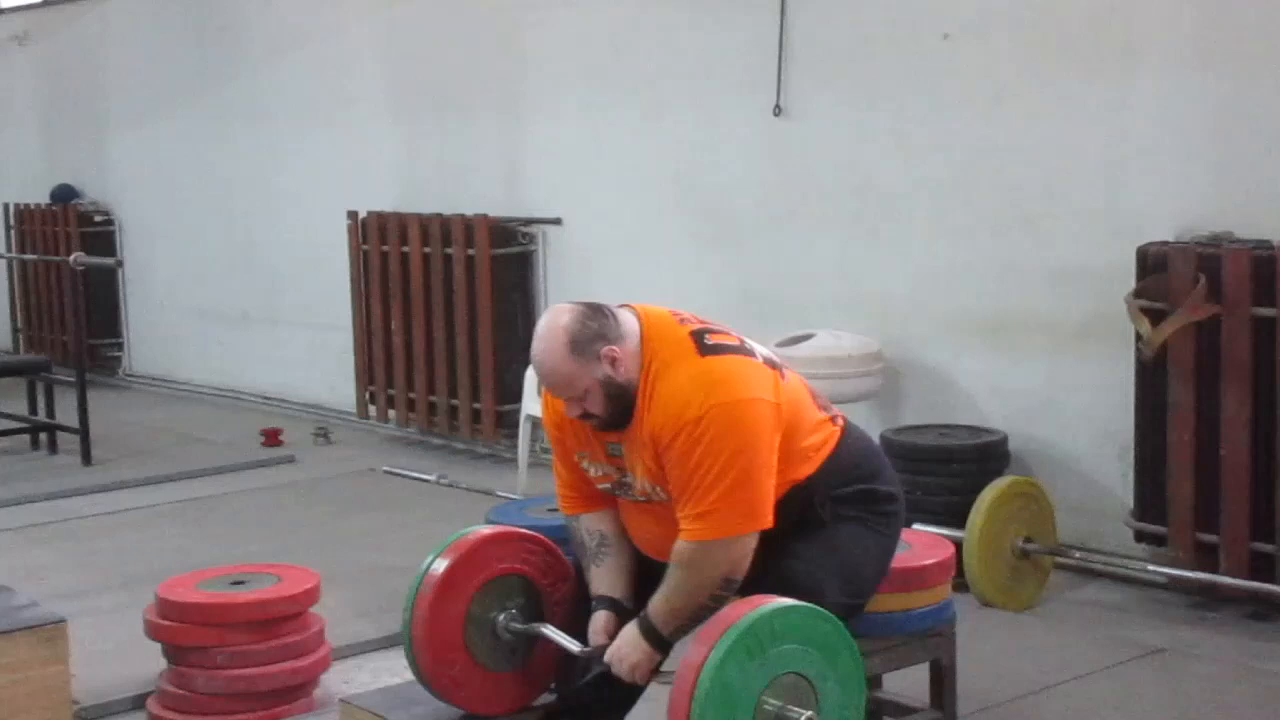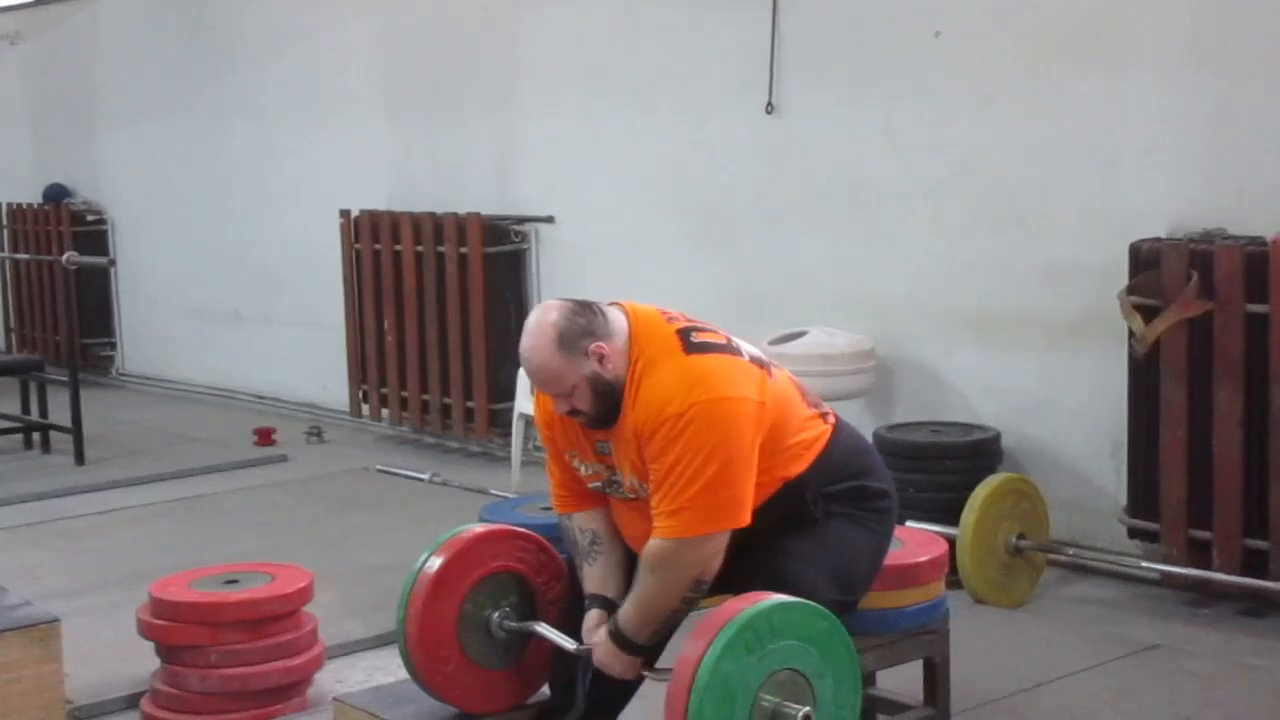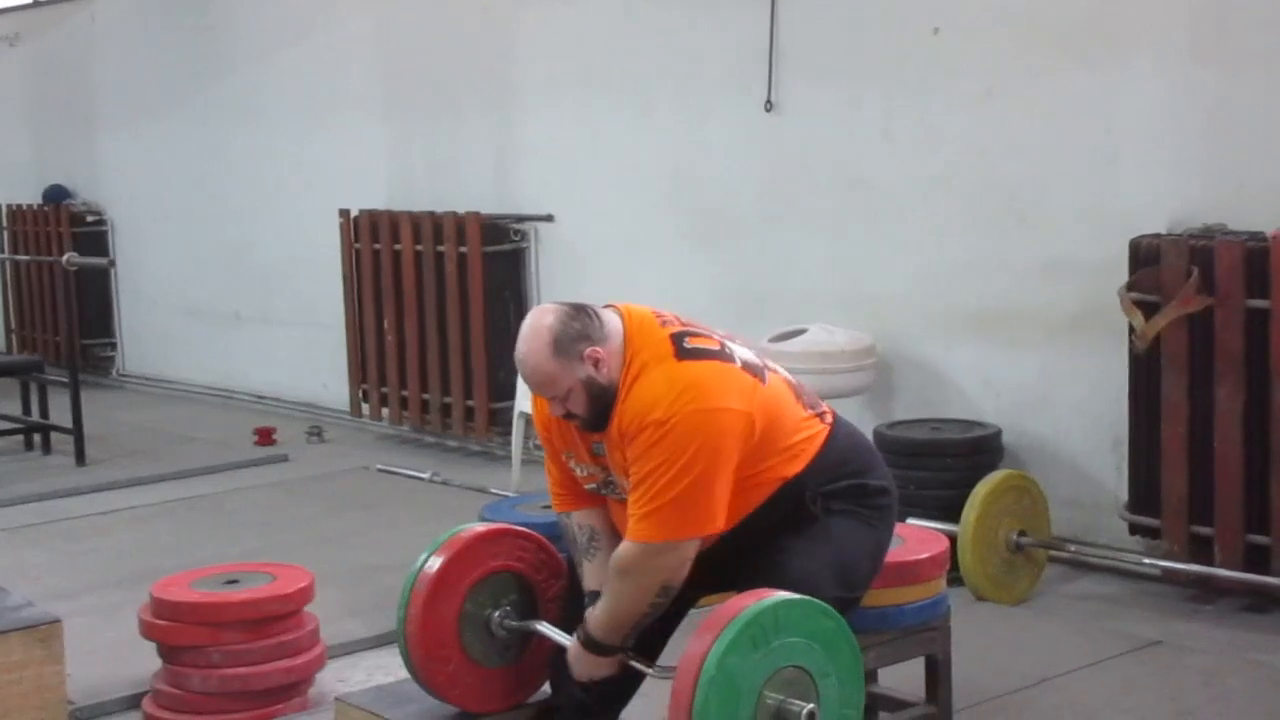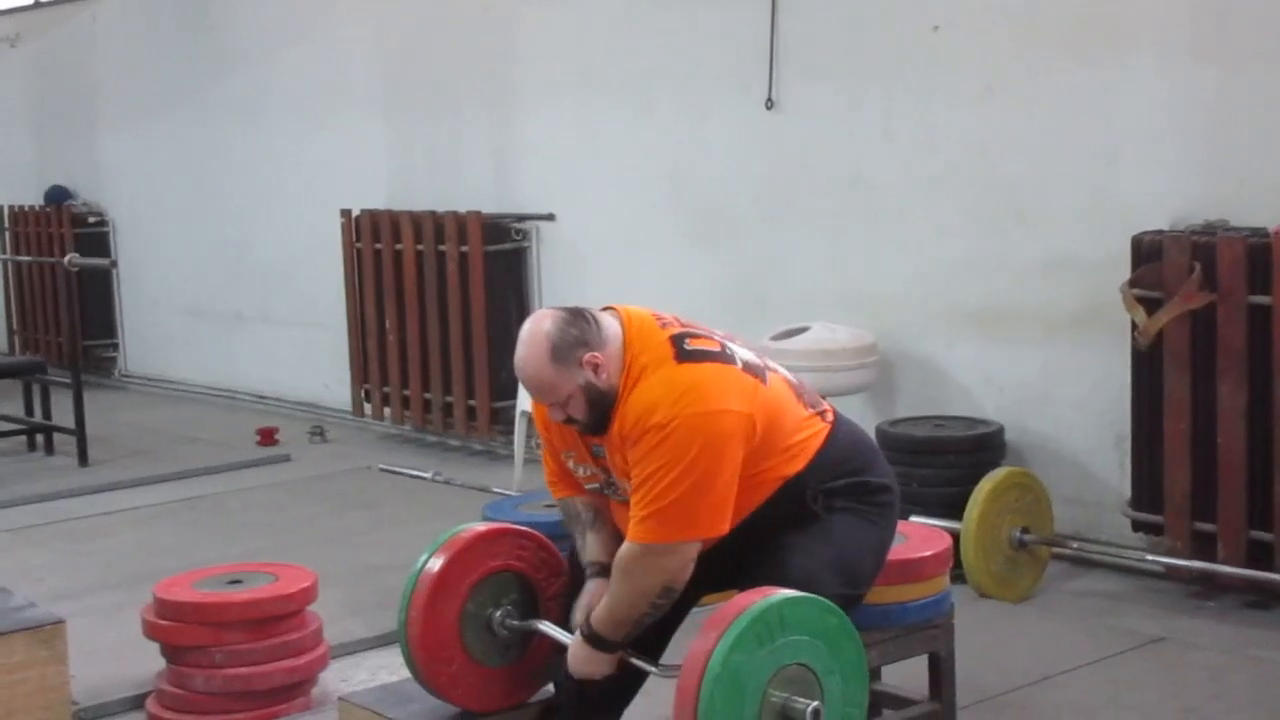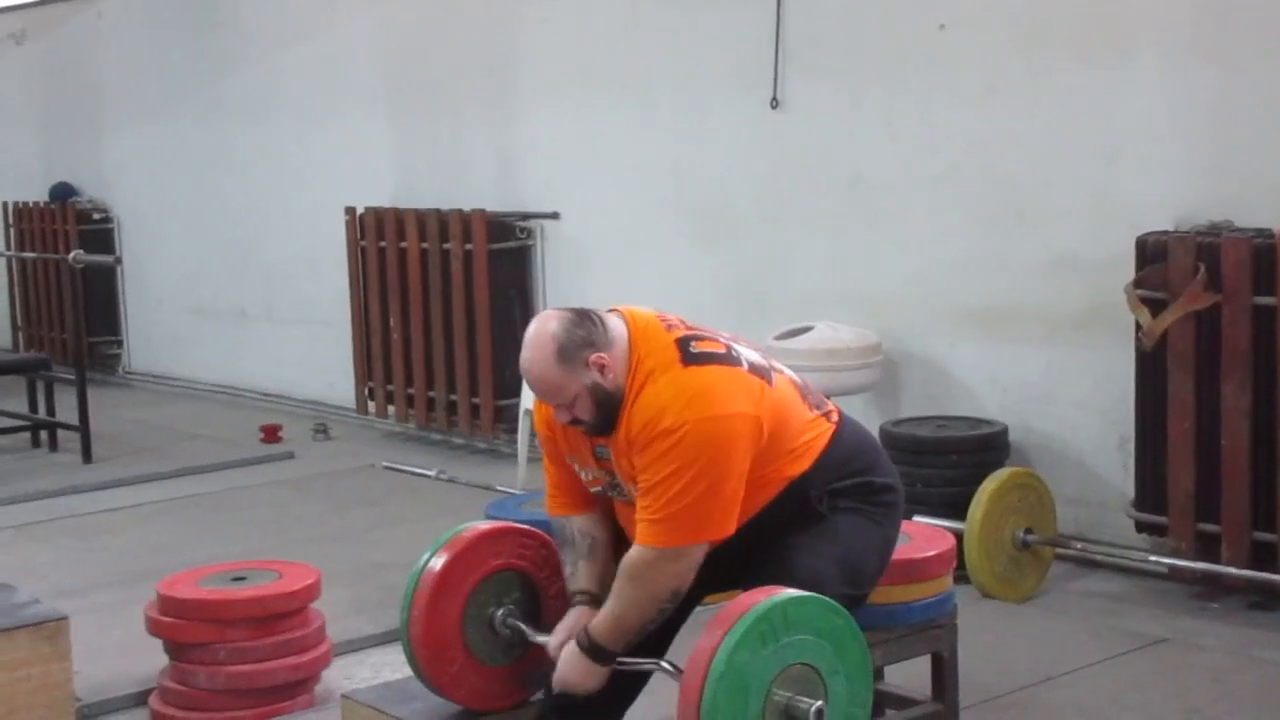
dt=0.2s
person 1, frame 1
left shoulder: (708, 389)
right shoulder: (574, 380)
left elbow: (718, 554)
right elbow: (589, 502)
left wrist: (652, 636)
right wrist: (607, 603)
right knee: (593, 633)
person 1, frame 2
left shoulder: (694, 388)
right shoulder: (563, 378)
left elbow: (687, 553)
right elbow: (583, 500)
left wrist: (628, 640)
right wrist: (600, 603)
right knee: (586, 627)
person 1, frame 3
left shoulder: (682, 394)
right shoulder: (562, 378)
left elbow: (658, 558)
right elbow: (581, 496)
left wrist: (599, 643)
right wrist: (597, 602)
right knee: (585, 618)
person 1, frame 4
left shoulder: (683, 396)
right shoulder: (563, 381)
left elbow: (659, 558)
right elbow: (576, 485)
left wrist: (598, 641)
right wrist: (597, 574)
right knee: (611, 613)
person 1, frame 5
left shoulder: (692, 398)
right shoulder: (567, 384)
left elbow: (668, 562)
right elbow: (576, 502)
left wrist: (592, 648)
right wrist: (582, 602)
right knee: (616, 605)
